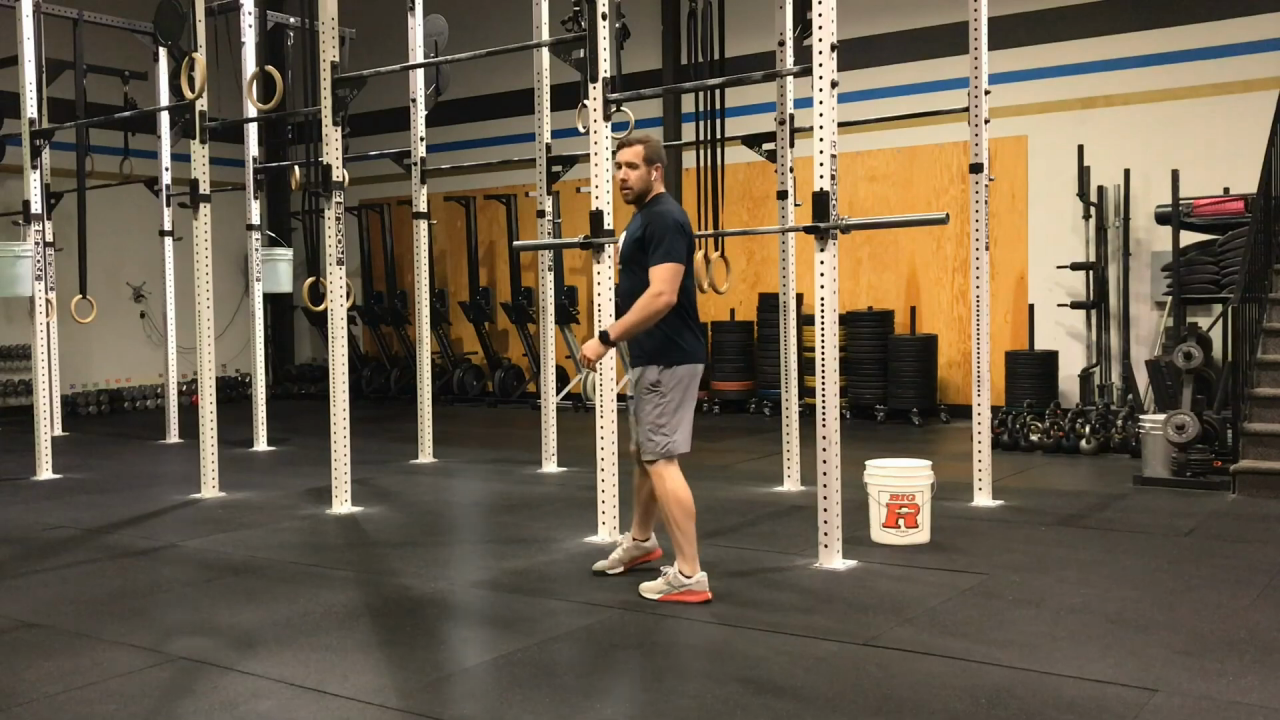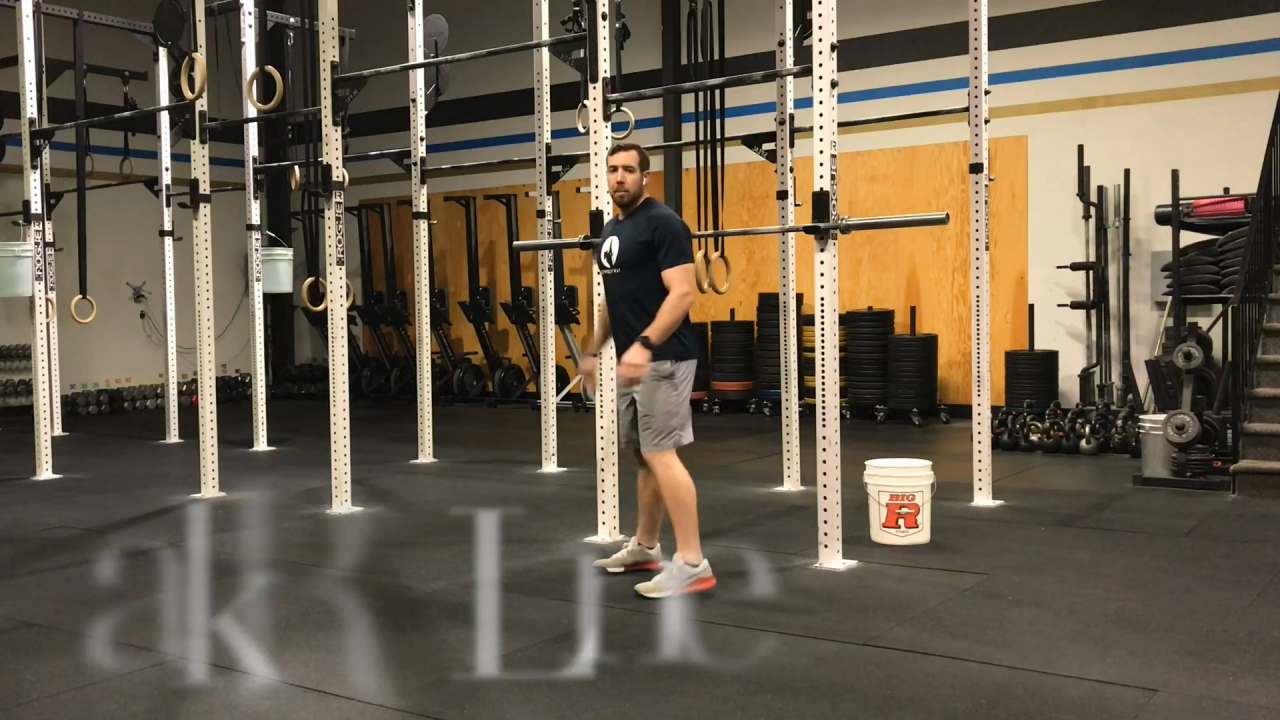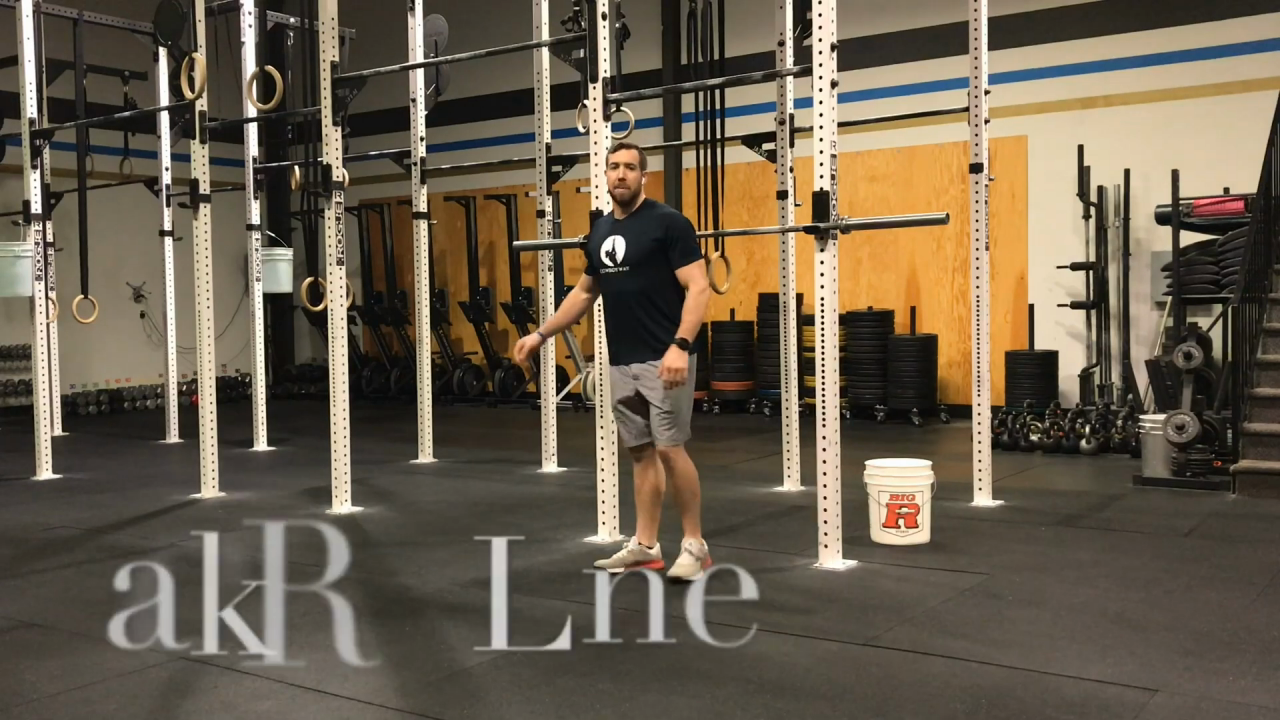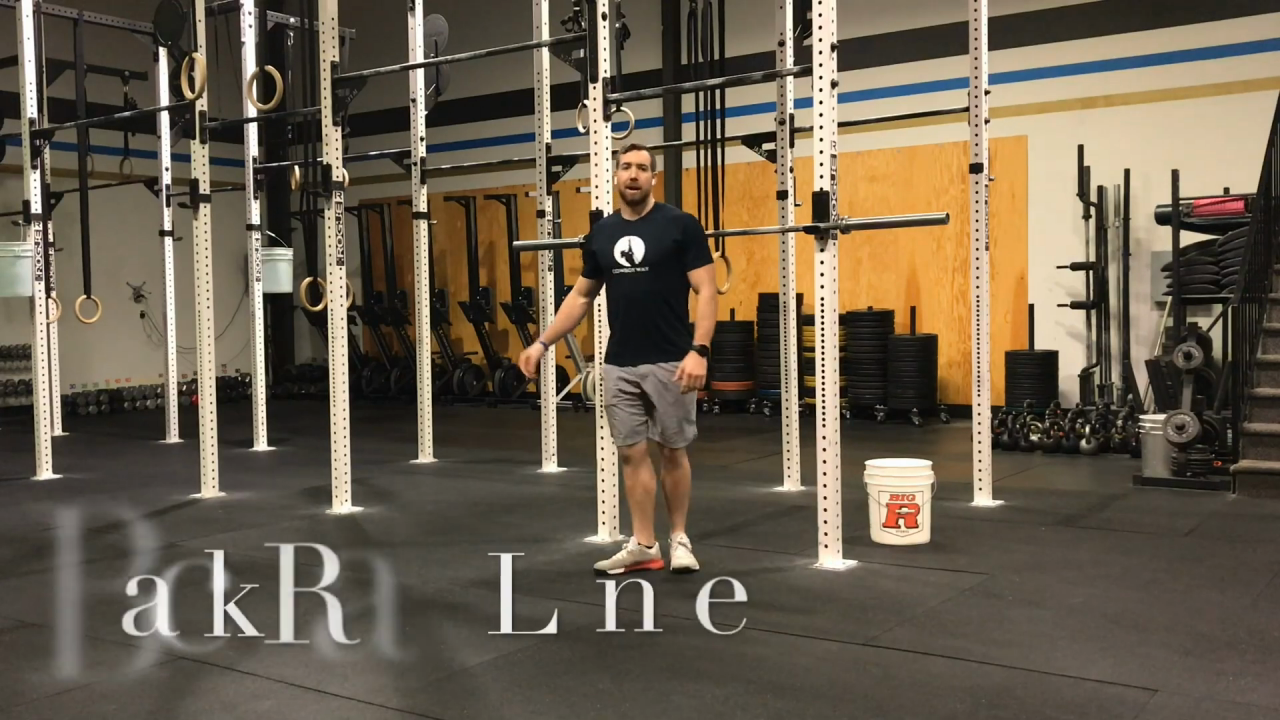
dt=0.2s
person 1, frame 1
left shoulder: (661, 218)
right shoulder: (652, 217)
left elbow: (661, 295)
left wrist: (605, 339)
left hip: (666, 359)
right hip: (658, 357)
left knee: (661, 461)
right knee: (643, 454)
left ankle: (689, 575)
right ankle: (640, 541)
person 1, frame 2
left shoulder: (663, 223)
right shoulder: (612, 229)
left elbow: (681, 294)
left wrist: (646, 345)
right wrist: (592, 349)
left hip: (663, 360)
right hip: (634, 362)
left knee: (660, 455)
right knee: (643, 456)
left ankle: (691, 564)
right ankle: (644, 546)
person 1, frame 3
left shoulder: (668, 223)
right shoulder: (601, 230)
left elbow: (698, 289)
right elbow: (584, 292)
left wrist: (681, 345)
right wrist: (541, 334)
left hip: (661, 357)
right hip: (622, 361)
left knee: (669, 450)
right knee: (641, 452)
left ankle: (694, 543)
right ankle: (645, 545)
person 1, frame 4
left shoulder: (681, 225)
right shoulder: (600, 234)
left elbow: (706, 291)
right elbow: (582, 296)
left wrist: (698, 351)
right wrist: (542, 343)
left hip: (670, 361)
right hip: (619, 363)
left knee: (672, 451)
right knee: (632, 453)
left ankle: (679, 537)
right ankle: (643, 545)
